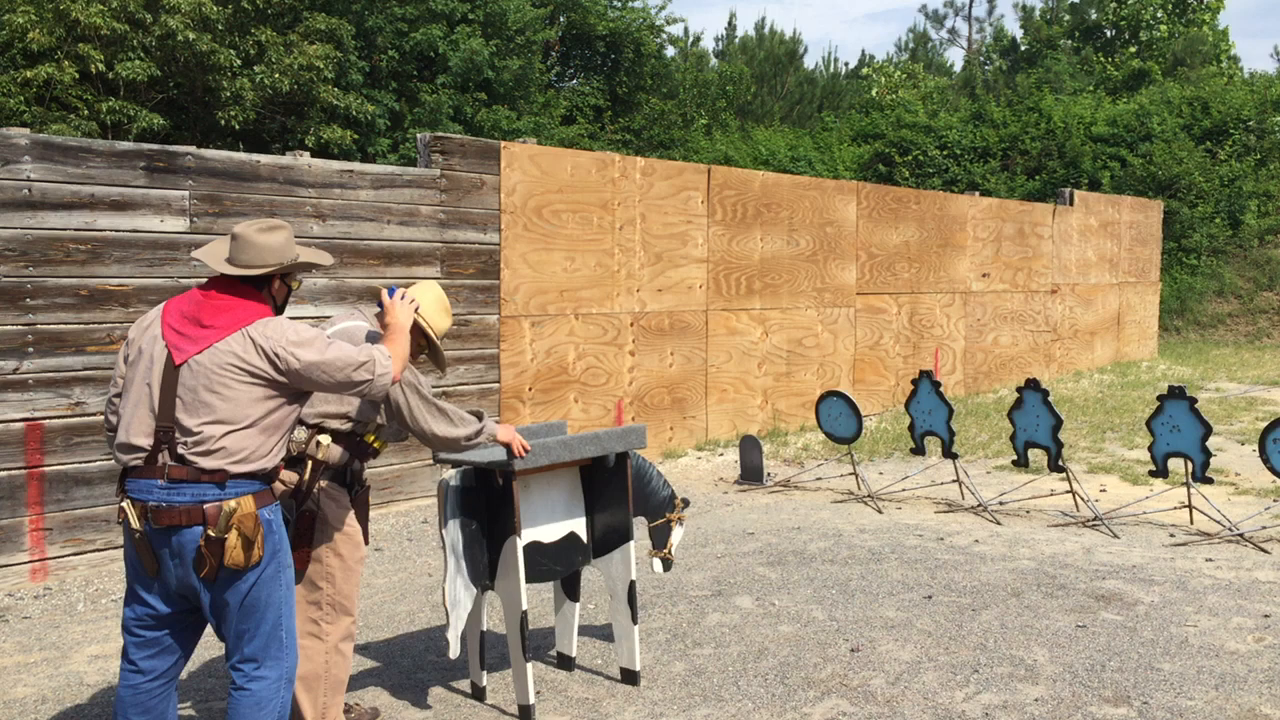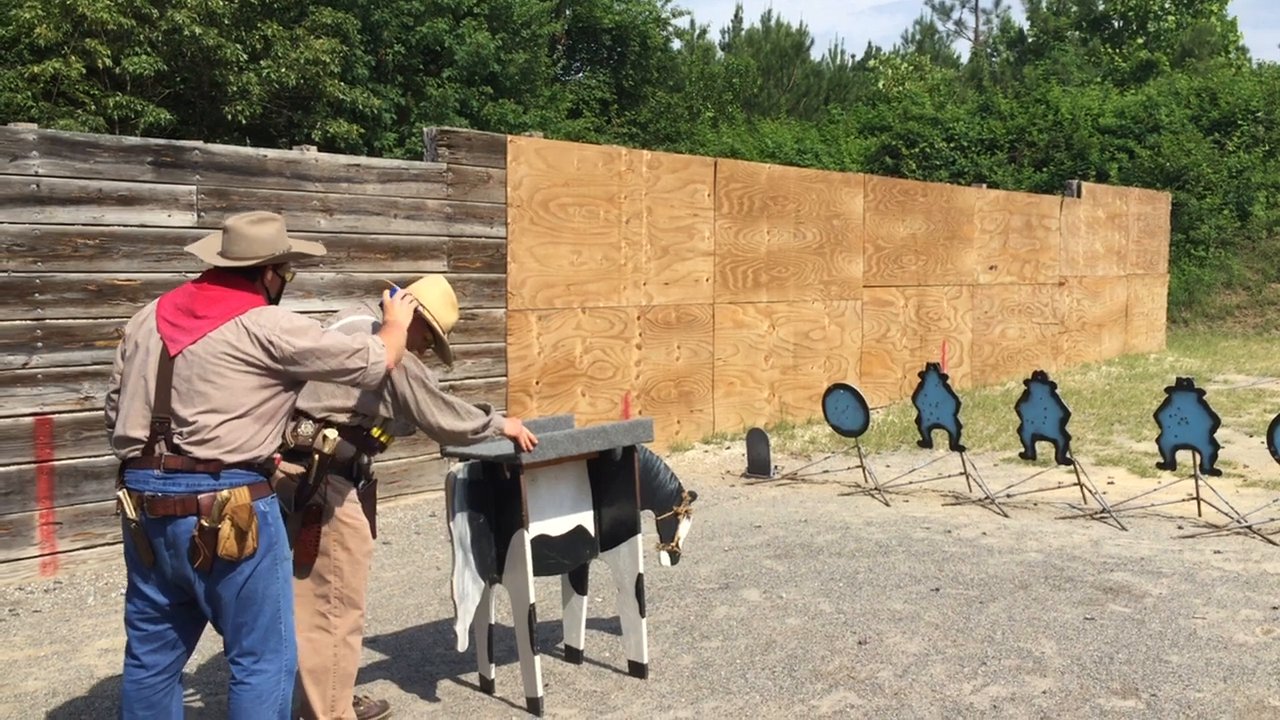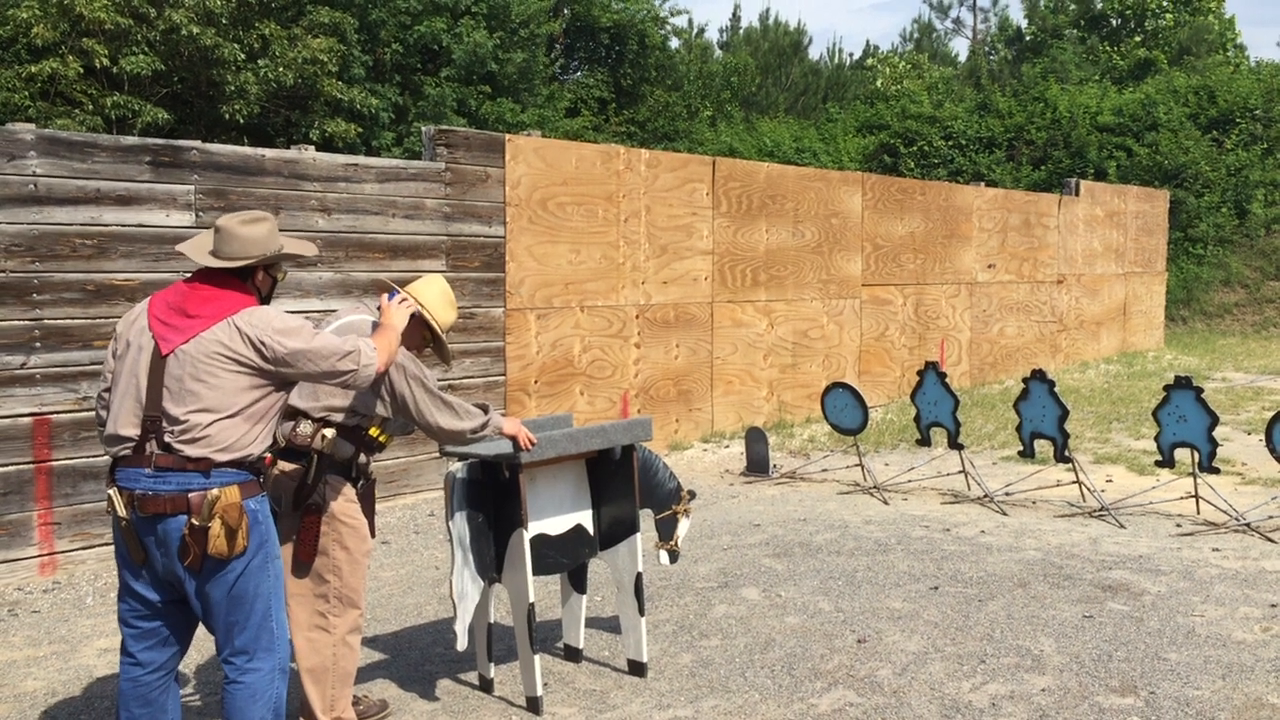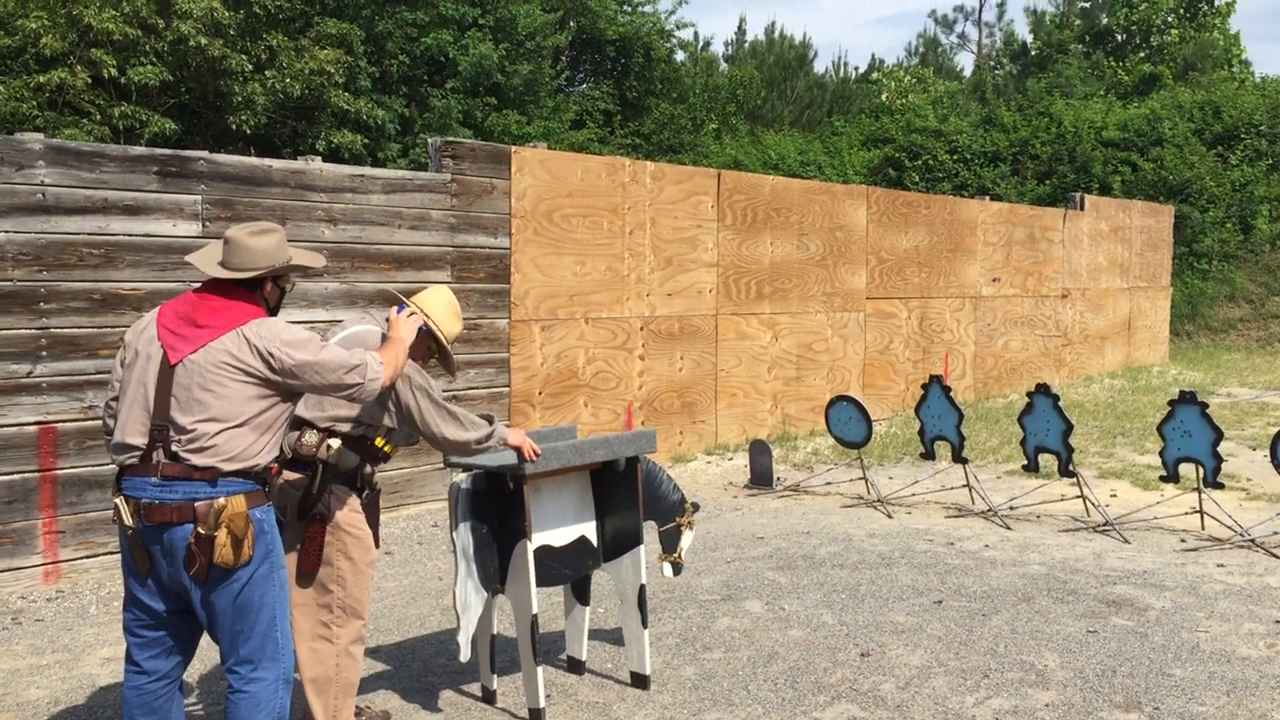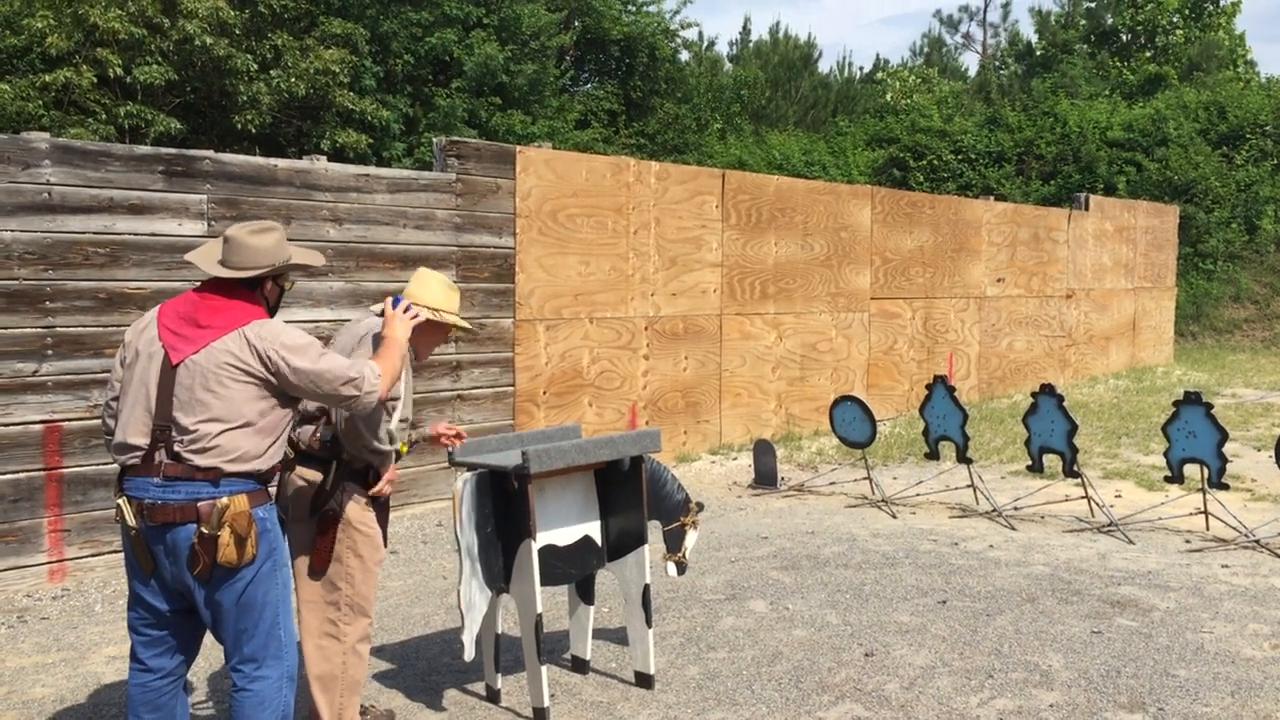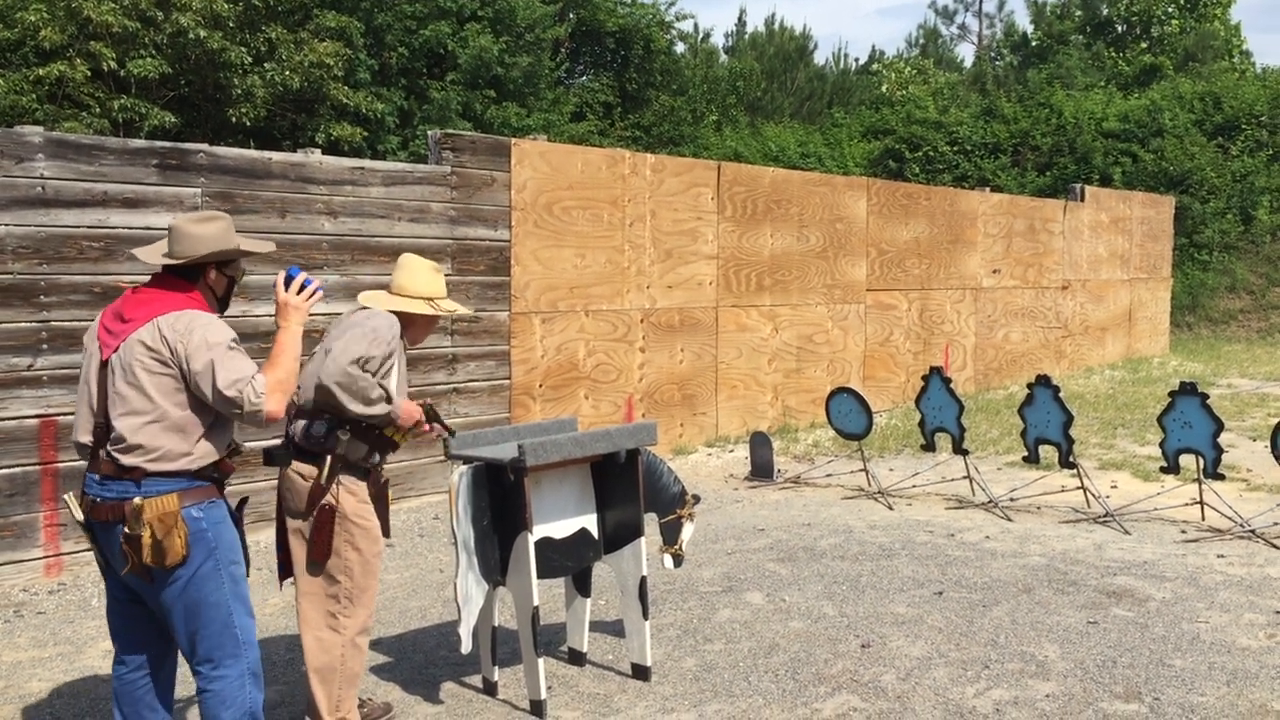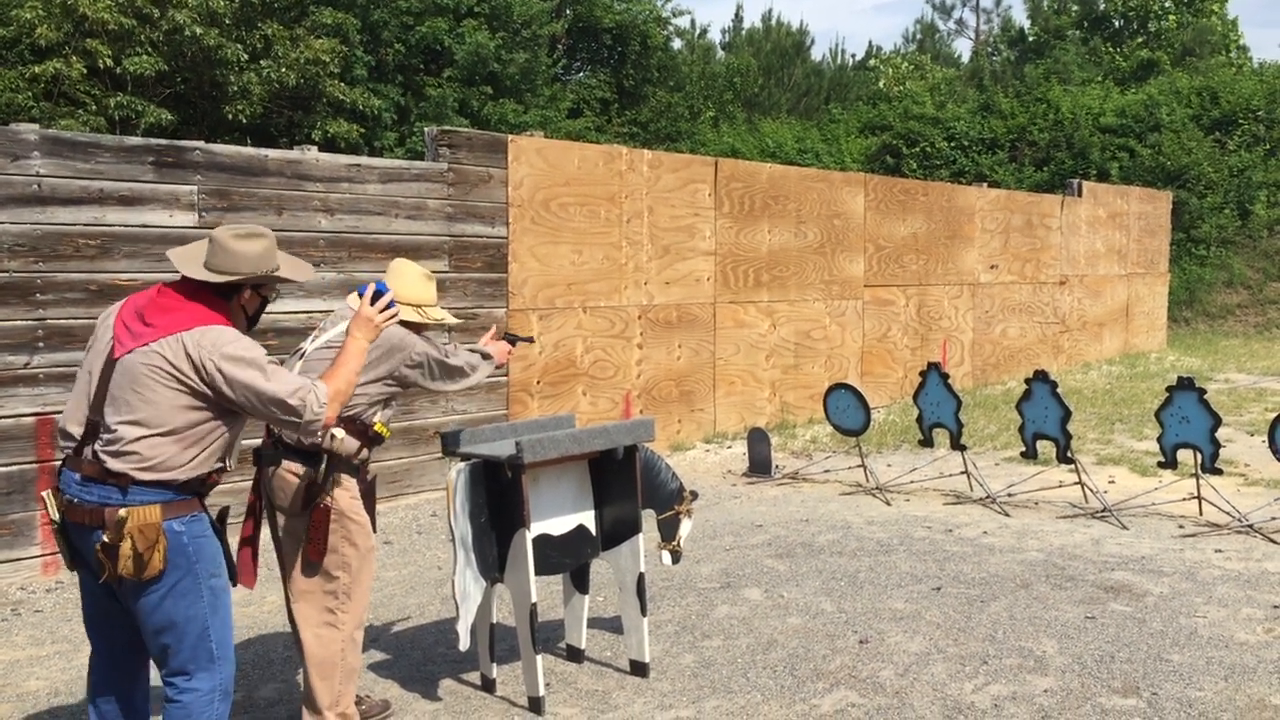
dt=0.7s
person 1, frame 1
left shoulder: (151, 323)
right shoulder: (275, 340)
left elbow: (114, 417)
right elbow: (382, 373)
right wrist: (397, 325)
left hip: (145, 512)
right hip: (226, 515)
left knee: (148, 660)
right knee: (262, 665)
person 1, frame 2
left shoulder: (148, 317)
right shoulder: (269, 329)
left elbow: (114, 411)
right elbow: (376, 361)
right wrist: (396, 322)
left hip: (145, 504)
right hip: (225, 507)
left knee: (151, 655)
right knee: (262, 657)
person 1, frame 3
left shoulder: (139, 316)
right shoulder: (260, 328)
left elbow: (105, 410)
right elbow: (367, 363)
right wrist: (391, 325)
left hip: (134, 501)
right hip: (214, 504)
left knee: (147, 653)
right knee: (256, 657)
person 1, frame 4
left shoulder: (148, 326)
right shoulder: (266, 339)
left elbow: (112, 417)
right elbow: (371, 377)
right wrist: (399, 338)
left hip: (141, 510)
right hip: (220, 514)
left knee: (152, 662)
right knee: (260, 666)
person 1, frame 5
left shoulder: (147, 325)
right shoulder: (267, 339)
left elbow: (112, 418)
right elbow: (369, 387)
right wrist: (394, 335)
left hip: (143, 509)
right hip: (222, 515)
left knee: (156, 659)
right knee: (264, 665)
person 1, frame 6
left shoulder: (113, 319)
right shoulder: (191, 327)
left elbow: (98, 414)
right elbow: (268, 404)
right wrist: (290, 325)
left hip: (110, 506)
right hip: (173, 512)
left knee: (138, 655)
right knee: (229, 662)
person 1, frame 7
left shoulder: (127, 310)
right shoulder: (213, 345)
left elbow: (83, 411)
right elbow: (318, 410)
right wrist: (359, 337)
left hip: (84, 502)
right hip: (151, 519)
left knee: (116, 657)
right knee: (201, 671)
person 2, frame 1
left shoulder: (350, 329)
right shoulder: (375, 348)
left elbow: (407, 415)
right elbow: (431, 419)
right wrist: (493, 430)
left hip: (303, 476)
right hip: (317, 483)
left knee: (316, 606)
right knee: (329, 611)
person 2, frame 2
left shoulder: (356, 323)
left elbow: (418, 407)
right elbow: (438, 414)
right wrist: (500, 424)
left hip: (309, 469)
right hip: (323, 475)
left knee: (319, 598)
right knee: (337, 603)
person 2, frame 3
left shoulder: (354, 321)
right elbow: (438, 414)
right wrist: (497, 423)
left hip: (300, 469)
right hip: (321, 476)
left knee: (319, 599)
right knee: (336, 604)
person 2, frame 4
left shoulder: (361, 331)
left elbow: (420, 417)
right elbow: (441, 423)
right wrist: (503, 434)
left hip: (309, 480)
right hip: (326, 487)
left knee: (323, 609)
right knee: (340, 613)
person 2, frame 5
left shoulder: (370, 328)
right shoulder: (385, 335)
right elbow: (356, 407)
left wrist: (423, 434)
right wrist: (383, 462)
left hip: (324, 481)
right hip: (336, 486)
left knee: (332, 608)
right knee: (345, 612)
person 2, frame 6
left shoulder: (381, 325)
right shoulder: (380, 325)
right elbow: (335, 376)
left wrist: (404, 414)
right wrist: (390, 408)
left hip: (324, 474)
right hip: (333, 479)
left knee: (331, 601)
right knee: (344, 605)
person 2, frame 7
left shoulder: (348, 317)
right shoulder: (394, 340)
left elbow: (430, 355)
right elbow: (446, 368)
left wrist: (475, 347)
right wrist: (488, 356)
left hip: (287, 466)
right hip: (320, 475)
left knee: (314, 596)
right knee: (338, 600)
